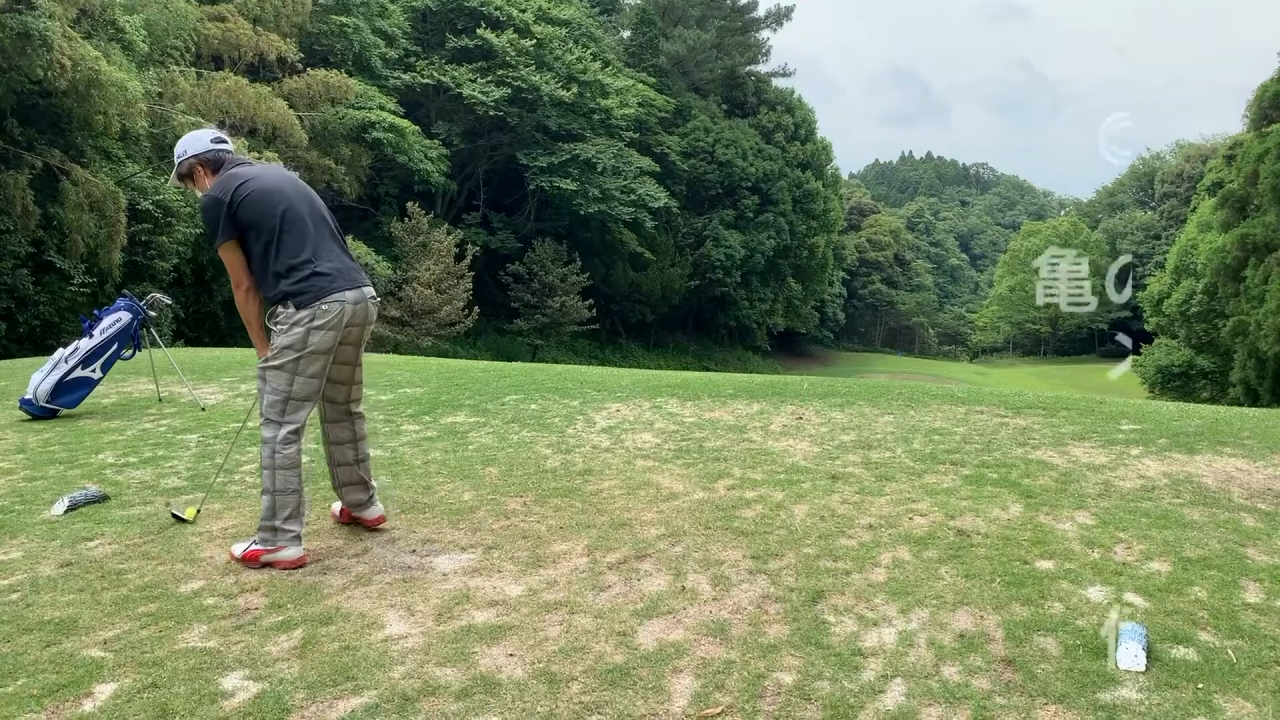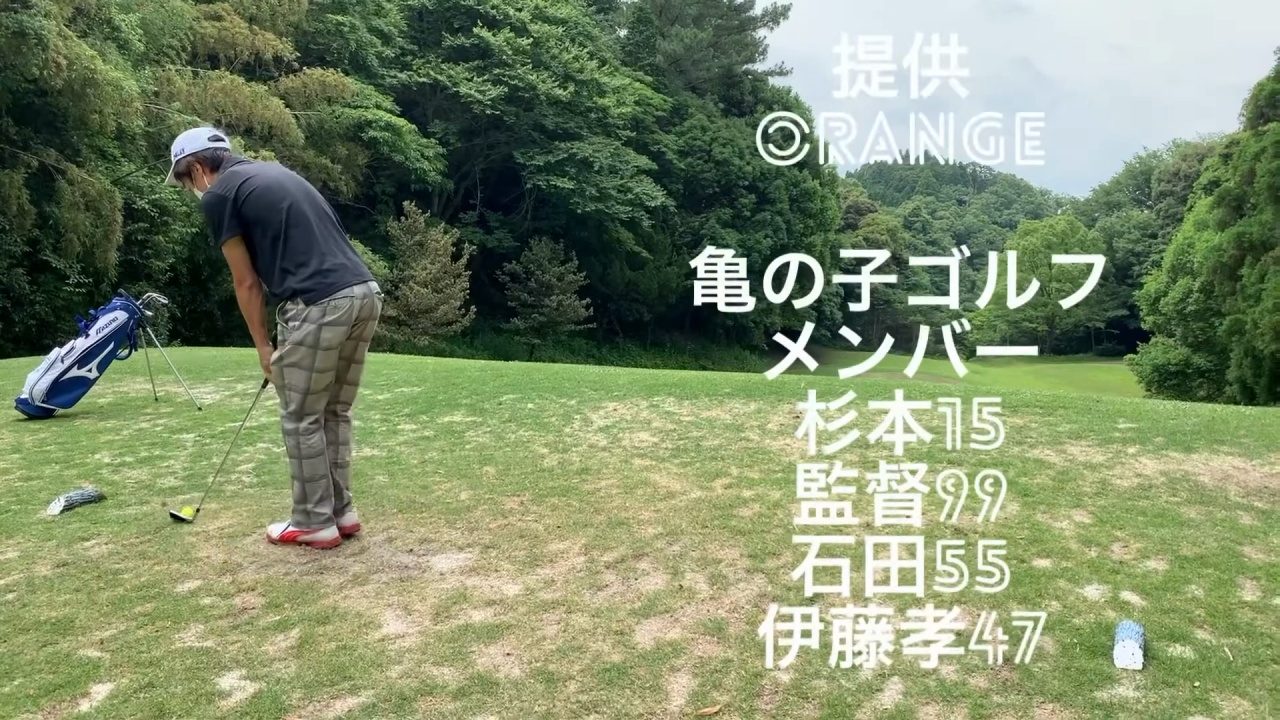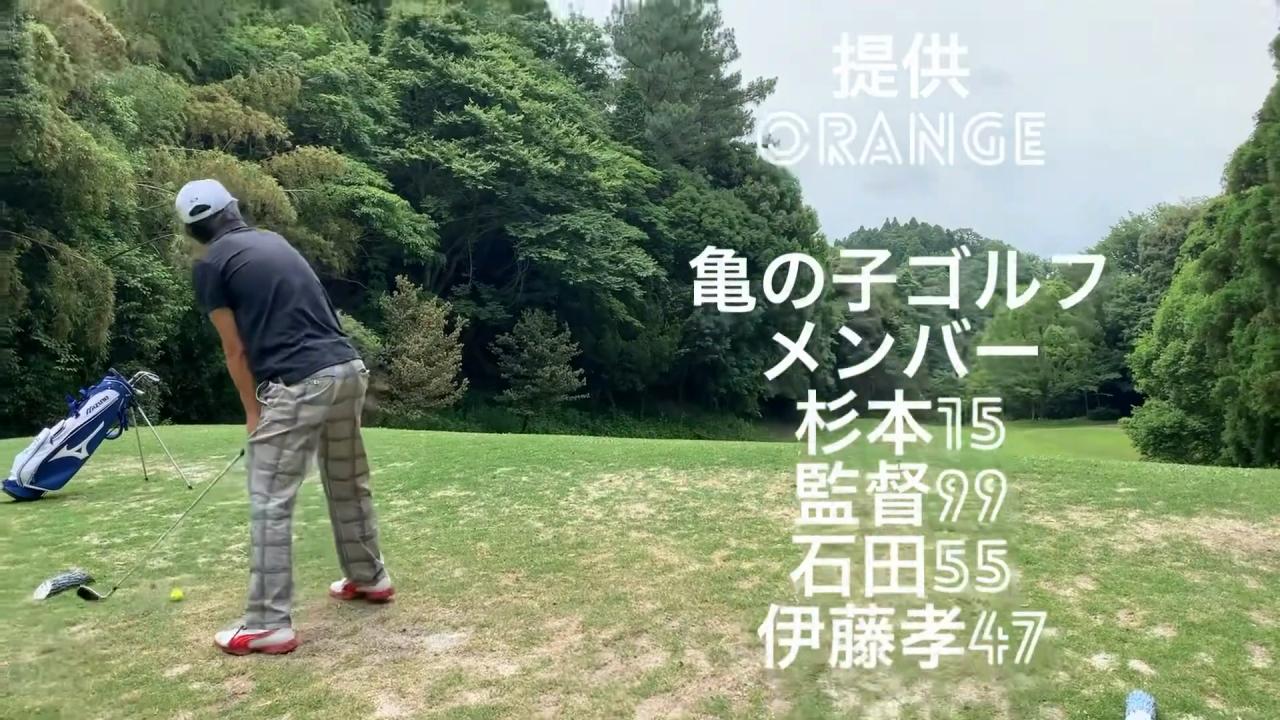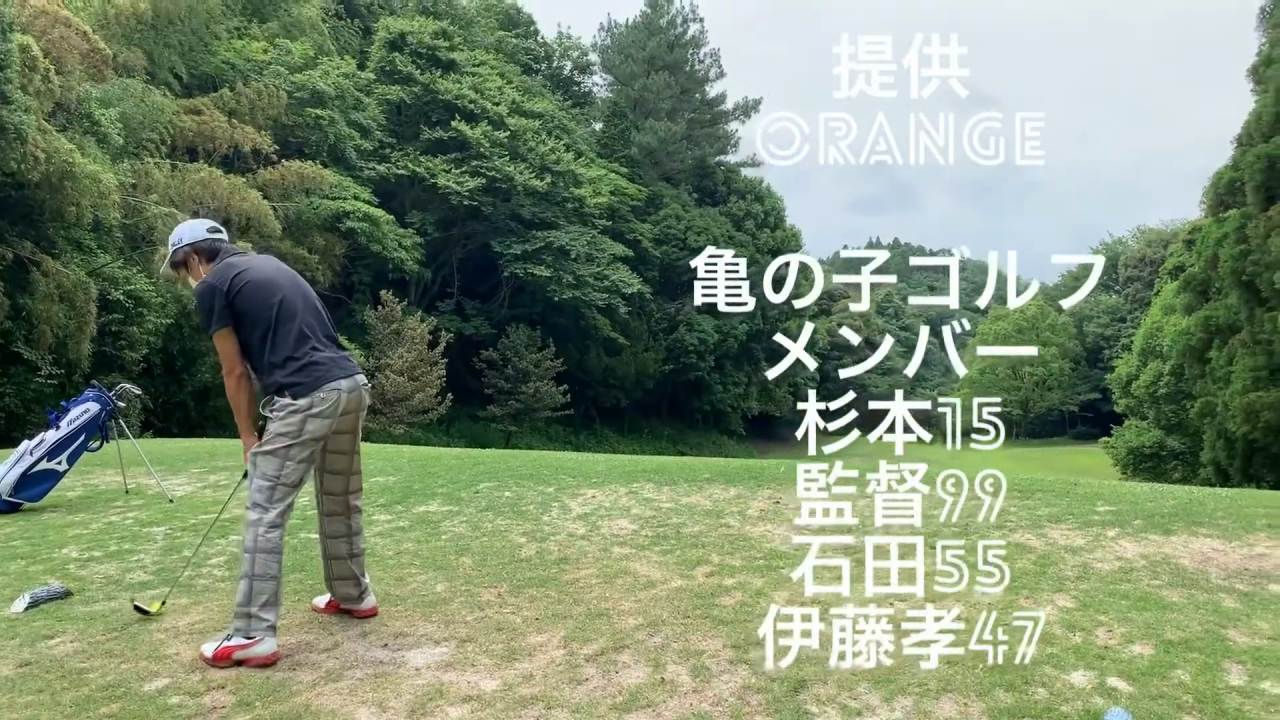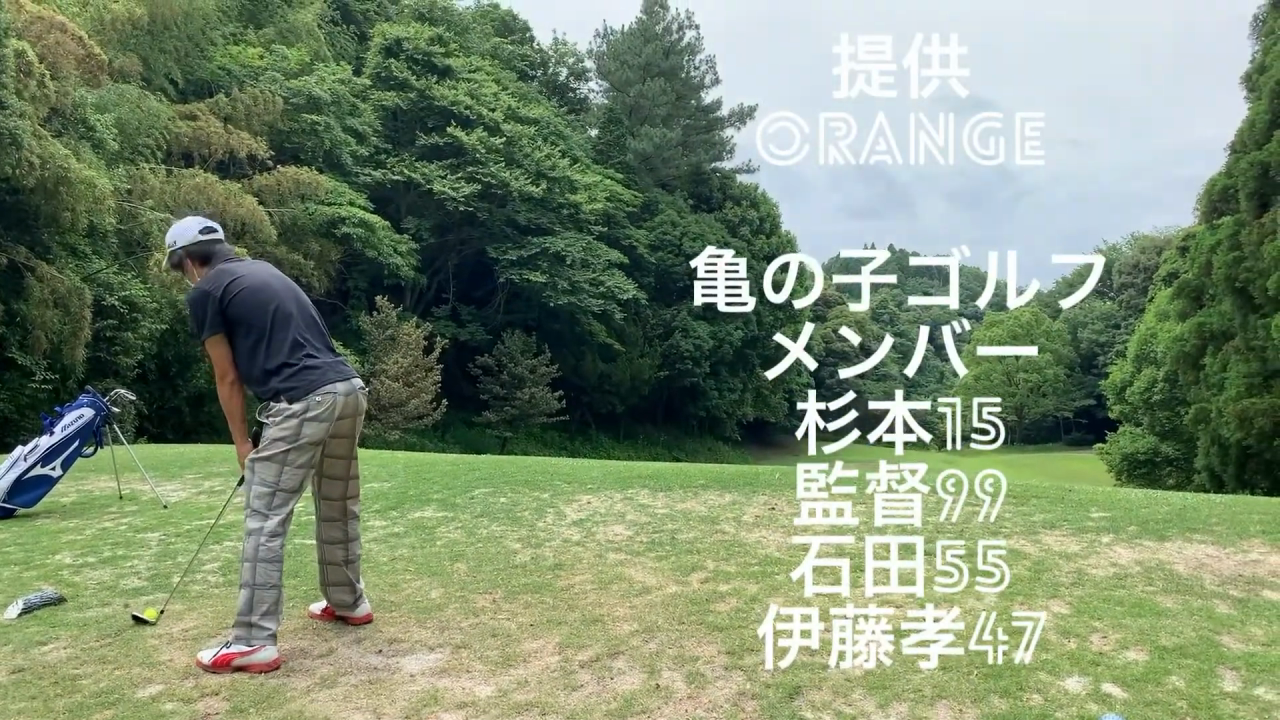
dt=1s
person 1, frame 1
left shoulder: (216, 197)
right shoulder: (277, 173)
left elbow: (244, 284)
left wrist: (261, 346)
right wrist: (271, 342)
left hip: (310, 309)
right hip: (360, 296)
left knee: (281, 426)
right knee: (344, 409)
left ankle: (279, 540)
right ankle: (362, 503)
person 1, frame 2
left shoulder: (218, 196)
right shoulder: (274, 172)
left elbow: (247, 282)
left wrist: (263, 346)
right wrist: (275, 342)
left hip: (318, 305)
right hip: (365, 292)
left knee: (302, 418)
right knee: (334, 412)
left ankle: (315, 523)
right ankle: (339, 510)
person 1, frame 3
left shoulder: (209, 266)
right shoulder: (275, 242)
left elbow: (236, 351)
left wrist: (253, 412)
right wrist: (264, 408)
left hip: (299, 385)
right hip: (348, 369)
left knee: (270, 505)
right knee: (349, 485)
left ankle: (268, 624)
right ankle: (369, 577)
person 1, frame 4
left shoulder: (212, 287)
right shoulder: (267, 263)
left elbow: (235, 371)
left wrist: (248, 436)
right wrist: (257, 432)
left hip: (306, 398)
right hip: (351, 384)
left knee: (265, 516)
right knee: (341, 502)
left ankle: (254, 634)
right ankle: (353, 595)
person 1, frame 5
left shoulder: (204, 293)
right shoulder: (263, 270)
left elbow: (228, 379)
left wrist: (241, 442)
left hip: (302, 404)
right hip: (348, 388)
left knee: (265, 523)
right knee: (339, 507)
left ankle: (254, 642)
right ankle: (348, 601)
